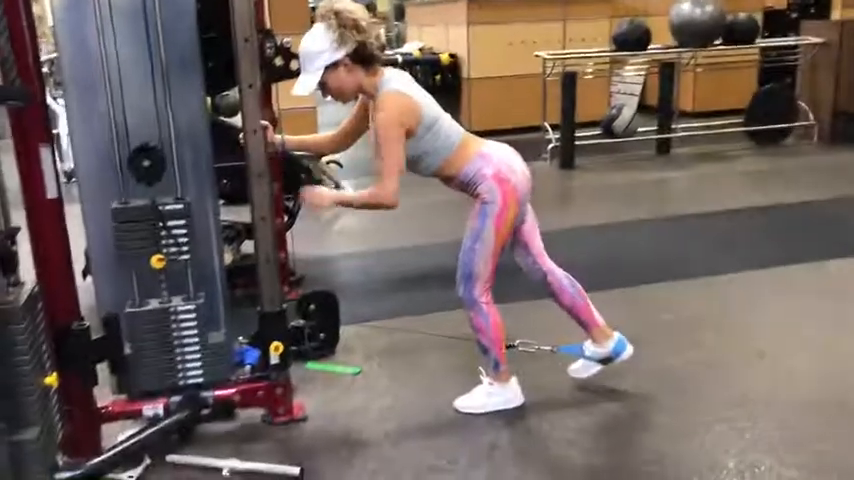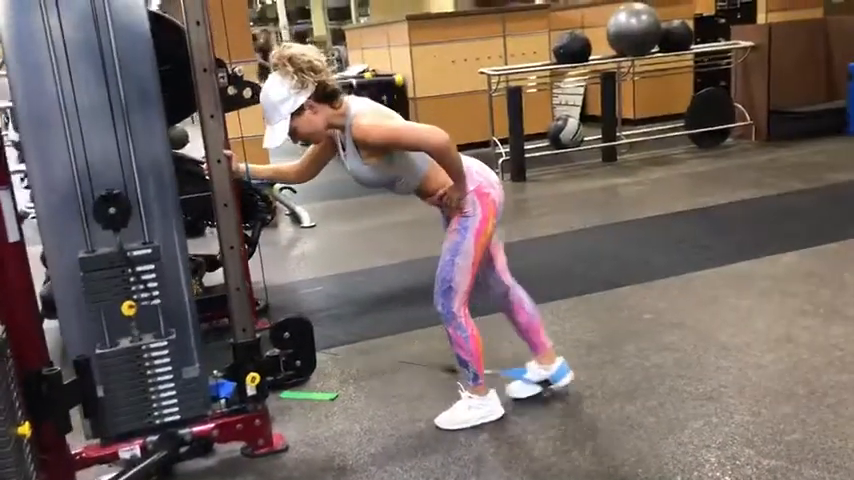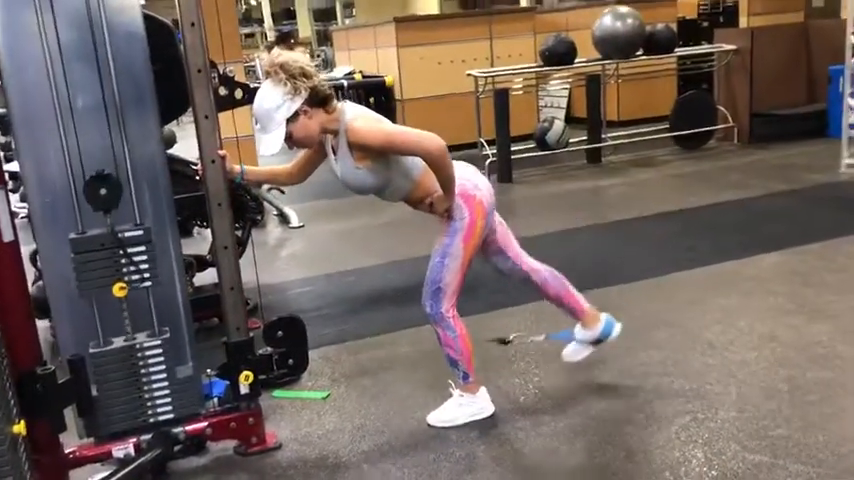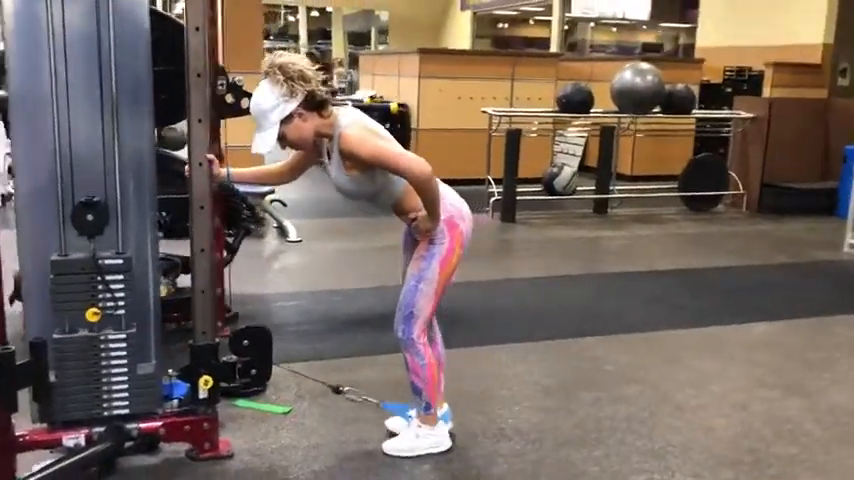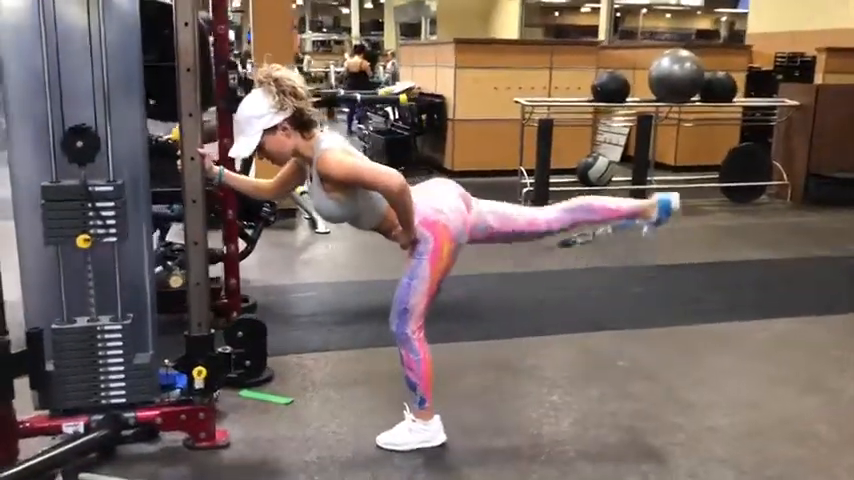
dt=1s
person 1, frame 1
left shoulder: (389, 107)
right shoulder: (379, 89)
left elbow: (386, 195)
right elbow: (337, 141)
left wrist: (333, 197)
right wrist: (279, 140)
left hip: (495, 181)
right hip: (499, 171)
left knee: (472, 291)
right knee: (539, 266)
left ankle: (502, 386)
right ankle: (605, 341)
person 1, frame 2
left shoulder: (362, 125)
right shoulder: (338, 128)
left elbow: (438, 139)
right elbow: (302, 171)
left wrist: (460, 188)
right wrist: (242, 169)
left hip: (473, 197)
right hip: (461, 197)
left knee: (449, 303)
right knee: (497, 283)
left ankle: (481, 399)
right ankle: (547, 362)
person 1, frame 3
left shoulder: (355, 128)
right shoulder: (328, 133)
left elbow: (433, 144)
right elbow: (294, 174)
left wrist: (448, 197)
right wrist: (238, 172)
left hip: (462, 198)
right hip: (460, 194)
left knee: (438, 305)
right knee: (521, 265)
left ankle: (472, 396)
right ankle: (592, 322)
person 1, frame 4
left shoulder: (350, 135)
right shoulder: (323, 136)
left elbow: (421, 171)
right elbow: (284, 173)
left wrist: (432, 220)
right wrist: (223, 174)
left hip: (443, 221)
right hip: (423, 222)
left knee: (410, 328)
right knee: (421, 320)
left ankle: (430, 429)
right ankle: (433, 408)
person 1, frame 5
left shoulder: (327, 158)
right shoulder: (306, 154)
left elbow: (394, 183)
right elbow: (272, 191)
left wrist: (407, 232)
right wrist: (219, 174)
left hip: (435, 224)
right hip: (444, 201)
left knee: (406, 328)
right knee: (551, 218)
left ankle: (424, 423)
right ankle: (647, 208)
